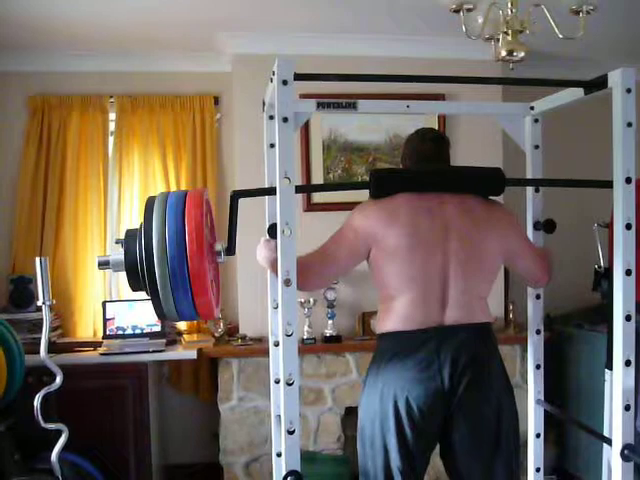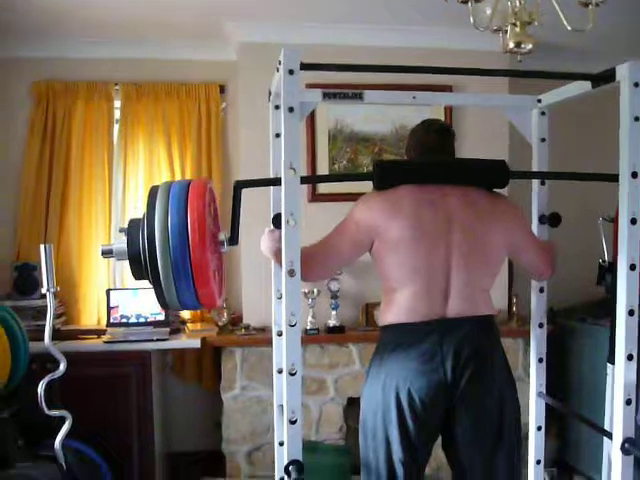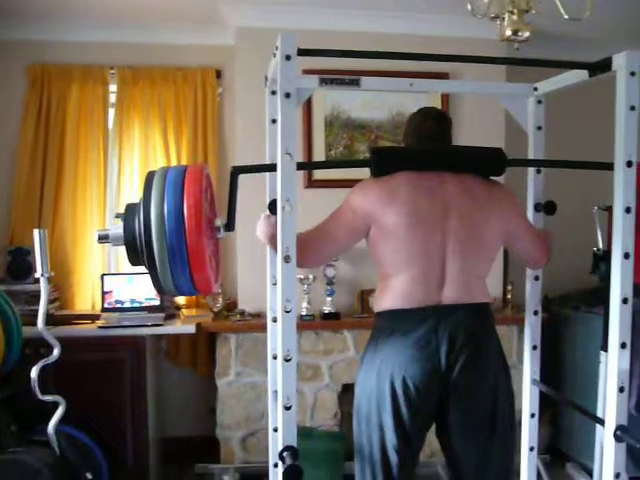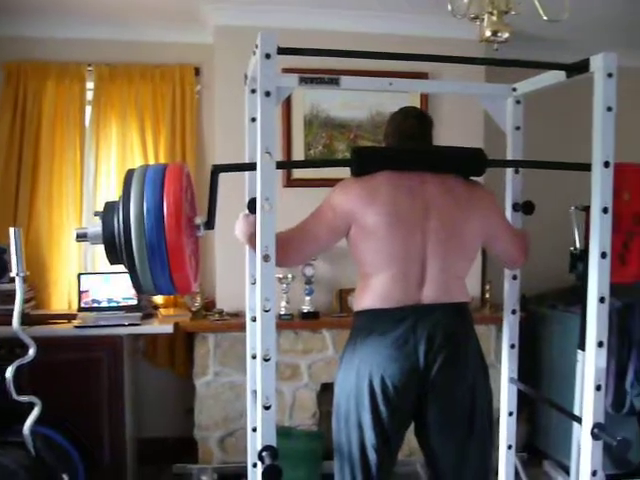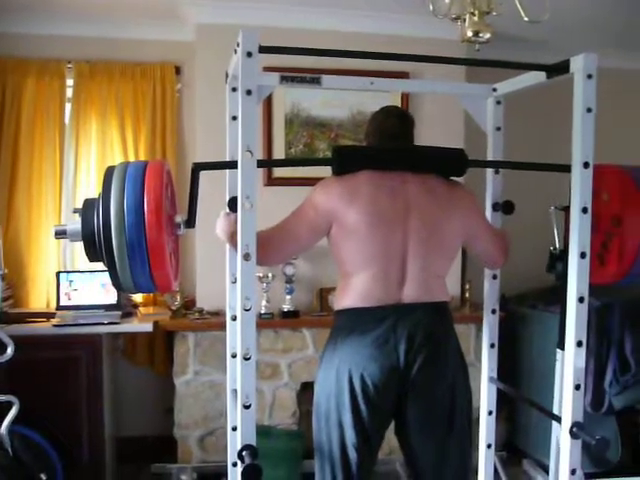
dt=0.3s
person 1, frame 1
left shoulder: (377, 215)
right shoulder: (493, 215)
left elbow: (308, 275)
right elbow: (540, 275)
left wrist: (271, 258)
right wrist: (544, 246)
left hip: (404, 360)
right hip: (477, 357)
person 1, frame 2
left shoulder: (380, 207)
right shoulder: (497, 207)
left elbow: (312, 266)
right elbow: (544, 268)
left wrist: (273, 248)
right wrist: (549, 238)
left hip: (406, 352)
right hip: (479, 348)
person 1, frame 3
left shoulder: (377, 193)
right shoulder: (494, 195)
left elbow: (307, 252)
right elbow: (539, 256)
left wrist: (269, 234)
right wrist: (545, 225)
left hip: (401, 340)
right hip: (474, 337)
person 1, frame 4
left shoulder: (358, 192)
right shoulder: (474, 195)
left elbow: (287, 251)
right elbow: (517, 256)
left wrist: (249, 234)
right wrist: (522, 226)
left hip: (380, 339)
right hip: (454, 337)
person 1, frame 5
left shoulder: (339, 191)
right shoulder: (454, 195)
left elbow: (269, 250)
right elbow: (496, 256)
left wrist: (230, 232)
right wrist: (500, 225)
left hip: (361, 338)
right hip: (433, 336)
